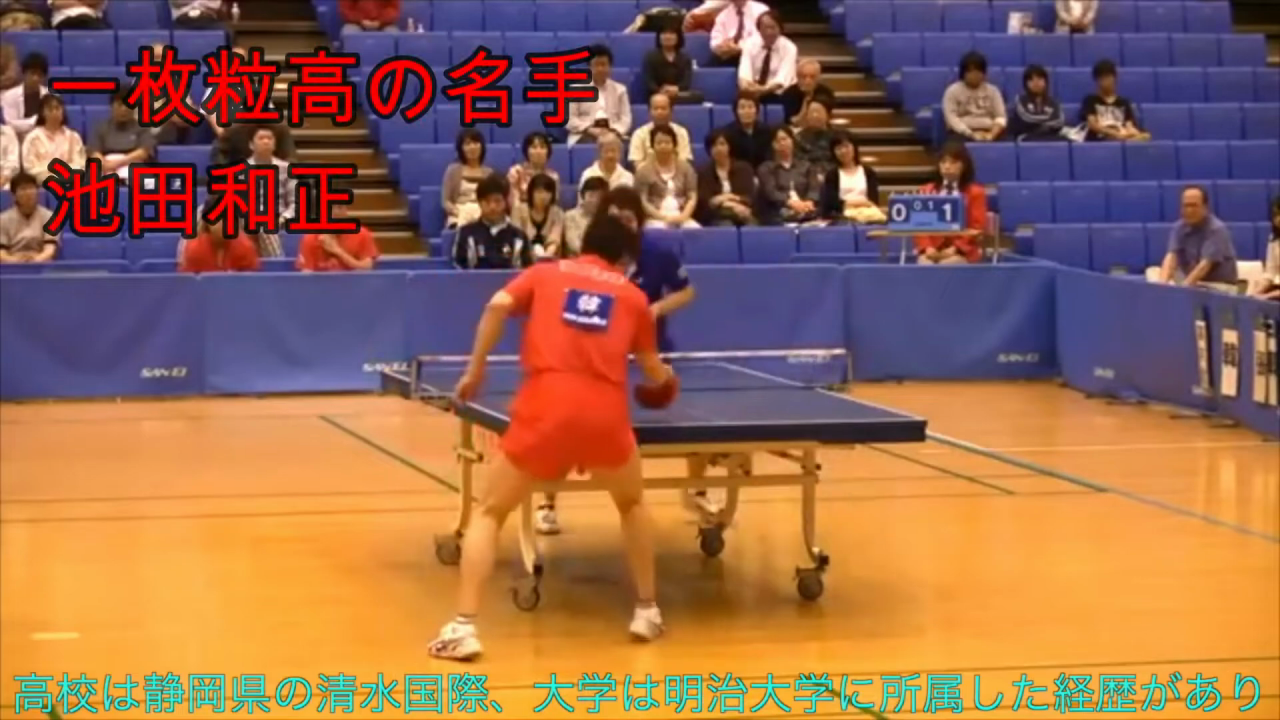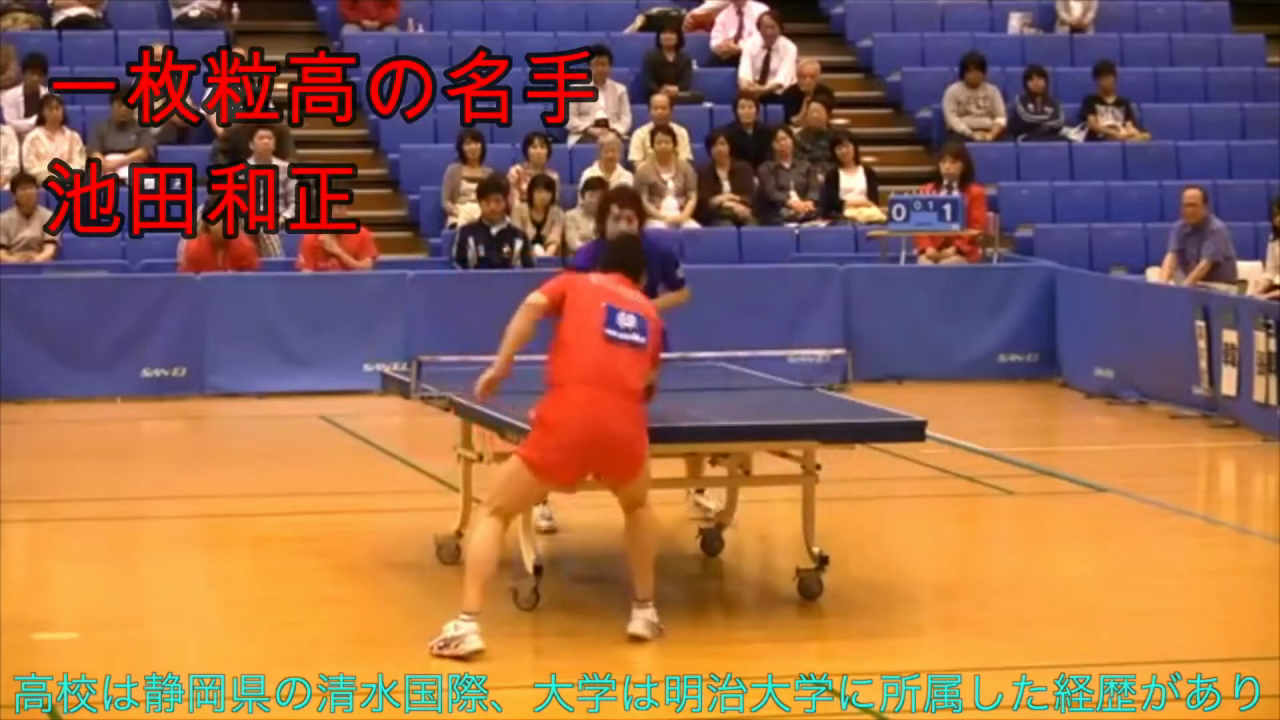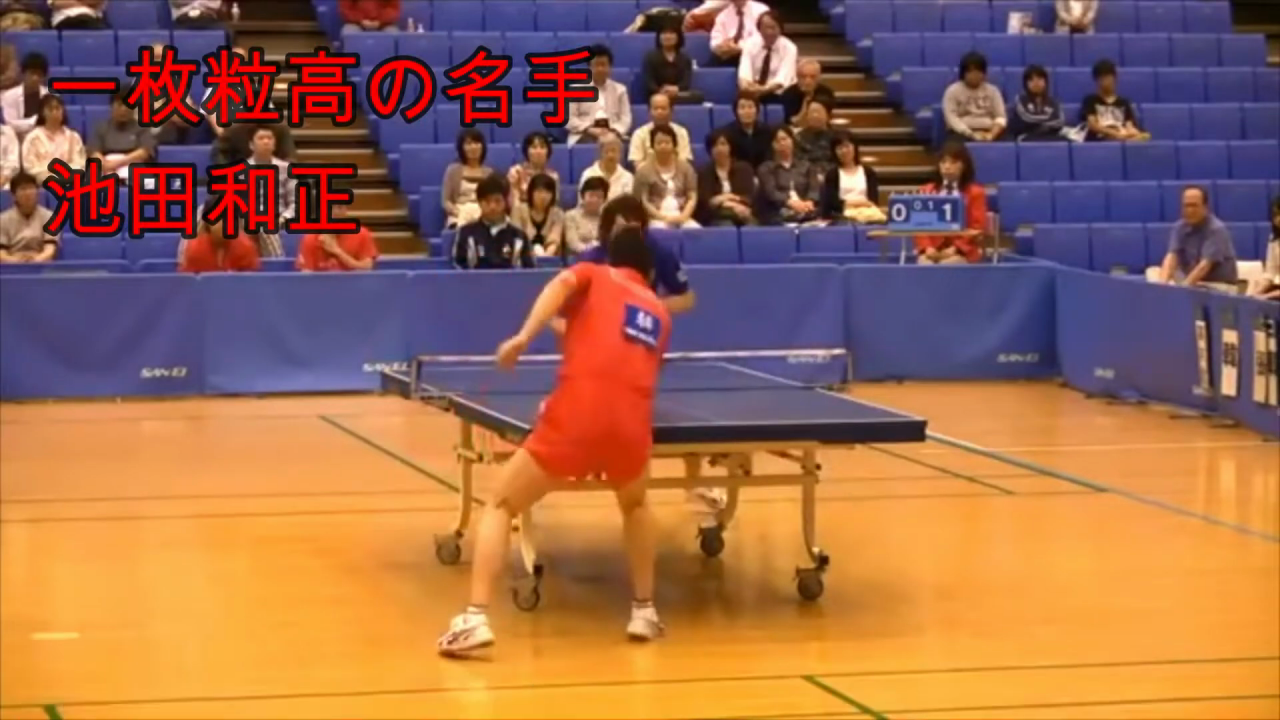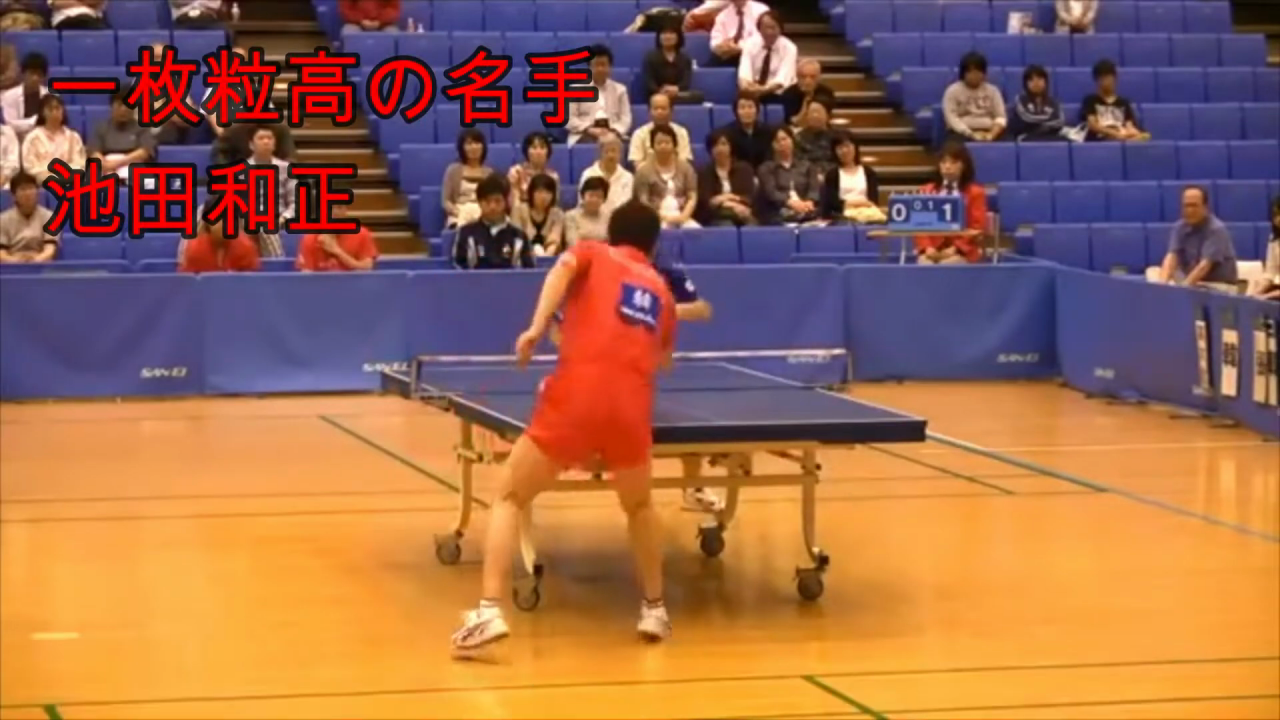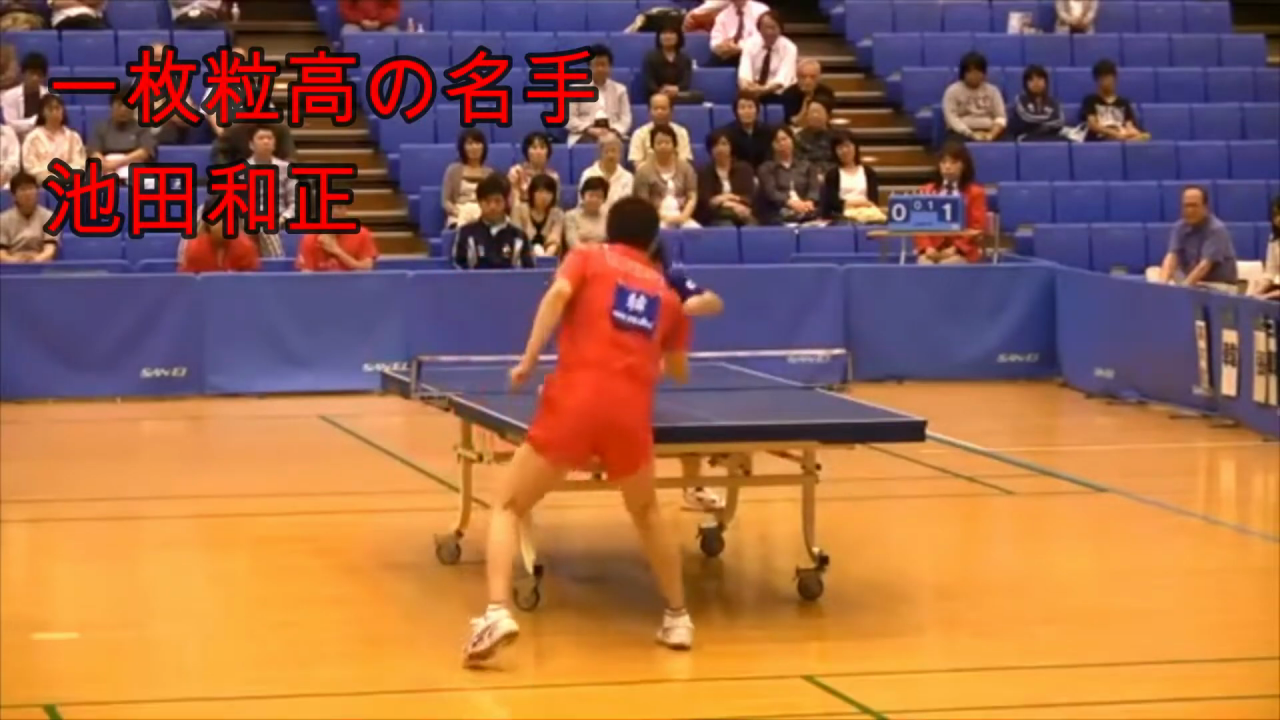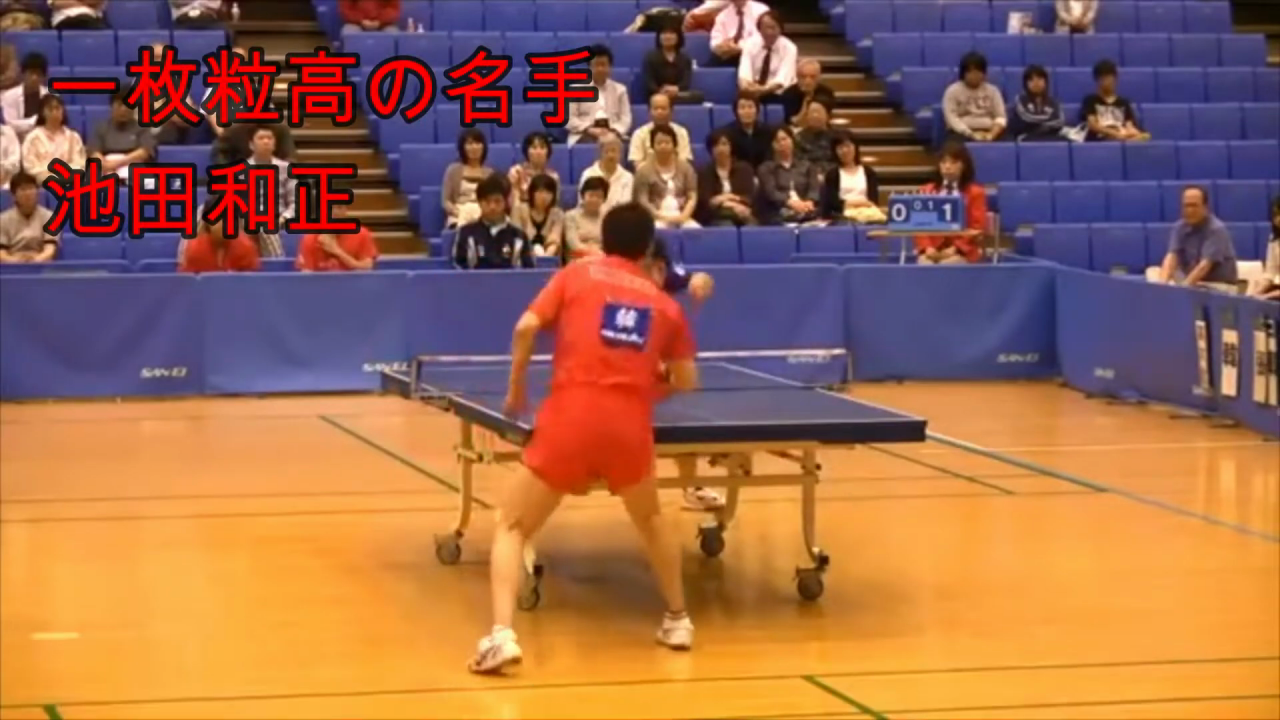
dt=0.1s
person 1, frame 1
left shoulder: (545, 272)
right shoulder: (633, 296)
left elbow: (499, 305)
right elbow: (654, 371)
left wrist: (474, 371)
right wrist: (666, 381)
left hip: (546, 407)
right hip: (606, 411)
left knee: (488, 513)
right knee: (633, 502)
left ankle: (463, 626)
right ankle: (646, 609)
person 1, frame 2
left shoulder: (573, 284)
right shoulder: (650, 312)
left elbow: (537, 301)
left wrist: (499, 365)
left hip: (567, 418)
right hip: (626, 426)
left knee: (493, 514)
right knee: (637, 505)
left ankle: (466, 625)
right ankle: (643, 611)
person 1, frame 3
left shoulder: (591, 275)
right shoulder: (659, 311)
left elbow: (563, 283)
left wrist: (521, 339)
left hip: (576, 412)
right hip: (633, 421)
left knee: (500, 506)
right knee: (636, 506)
left ankle: (474, 618)
right ankle: (643, 611)
person 1, frame 4
left shoulder: (591, 254)
right shoulder: (663, 292)
left elbow: (562, 271)
left wrist: (534, 330)
left hip: (576, 396)
right hip: (631, 407)
left knee: (508, 500)
right knee: (639, 505)
left ankle: (489, 611)
right ankle: (654, 609)
person 1, frame 5
left shoulder: (587, 258)
right shoulder: (666, 294)
left elbow: (558, 293)
right elbow: (679, 370)
left wrist: (529, 359)
left hip: (573, 401)
right hip: (630, 409)
left knee: (508, 507)
right knee: (646, 511)
left ankle: (496, 613)
right ankle: (676, 618)
person 1, frame 6
left shoulder: (573, 278)
right shoulder: (665, 305)
left elbow: (527, 326)
right elbow: (687, 381)
left wrist: (515, 387)
left hip: (569, 420)
right hip: (628, 429)
left knee: (512, 529)
right knee: (651, 518)
left ankle: (501, 636)
right ankle: (675, 620)
person 2, frame 1
left shoulder: (658, 254)
left elbow: (686, 293)
left wrist: (656, 309)
left hip: (653, 349)
left ankle: (698, 493)
right ankle: (547, 504)
person 2, frame 2
left shoulder: (658, 253)
right shoulder: (584, 260)
left elbow: (682, 293)
left wrist: (652, 306)
left ankle: (696, 491)
right ankle: (541, 502)
person 2, frame 3
left shoulder: (660, 257)
right shoulder: (588, 265)
left elbow: (686, 299)
right elbow: (554, 314)
left wrist: (656, 307)
right wrist: (574, 333)
left hip: (646, 349)
right hip: (599, 351)
left knee: (687, 415)
right knee: (560, 422)
left ankle: (696, 488)
right ankle: (524, 501)
person 2, frame 4
left shoulder: (665, 277)
right shoulder: (594, 279)
left elbow: (702, 308)
right elbow: (557, 329)
left wrist: (672, 310)
right wrist: (570, 350)
left hip: (643, 363)
right hip: (597, 364)
left knee: (689, 421)
left ankle: (693, 489)
right ankle: (519, 497)
person 2, frame 5
left shoulder: (667, 281)
right shoulder: (597, 287)
left elbow: (714, 303)
right elbow: (566, 339)
left wrist: (689, 306)
left hip: (645, 368)
right hip: (600, 370)
left knee: (690, 423)
left ankle: (694, 489)
right ankle: (520, 499)
person 2, frame 6
left shoulder: (663, 274)
right shoulder: (600, 288)
left elbow: (701, 280)
left wrist: (698, 284)
left hip: (638, 371)
right hip: (596, 372)
left knee: (682, 418)
left ankle: (691, 489)
right ankle: (517, 502)
